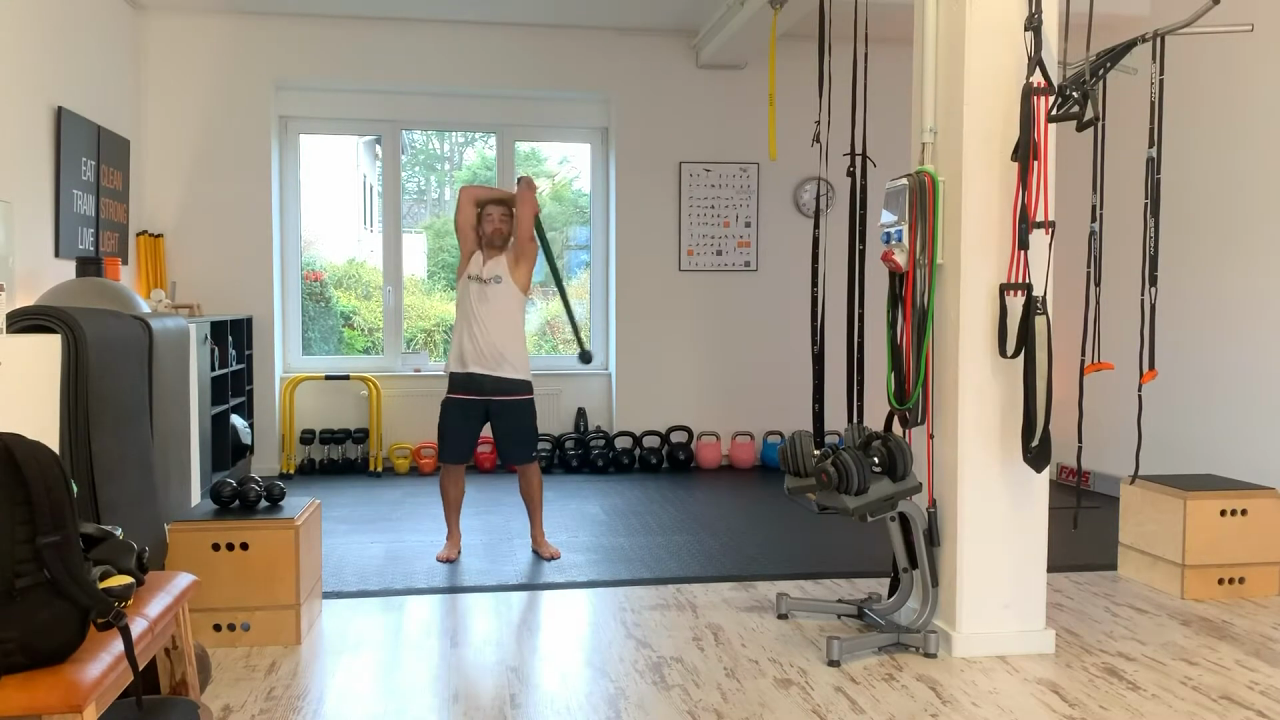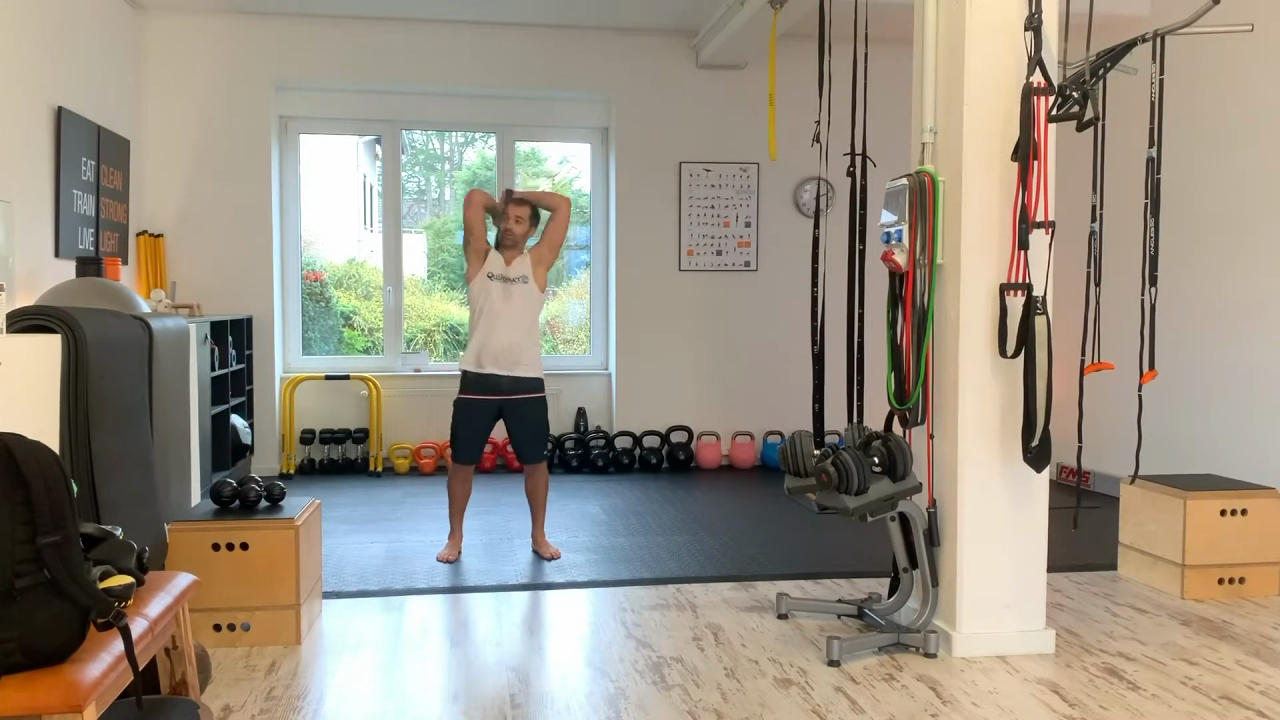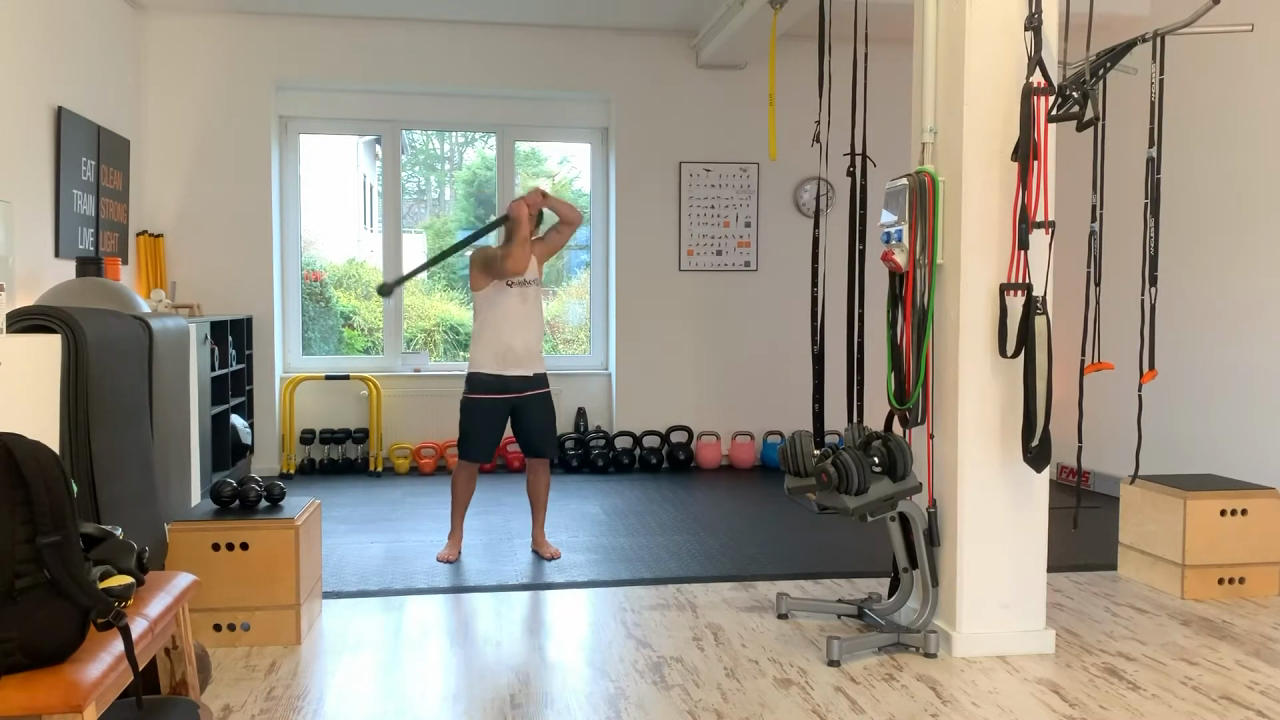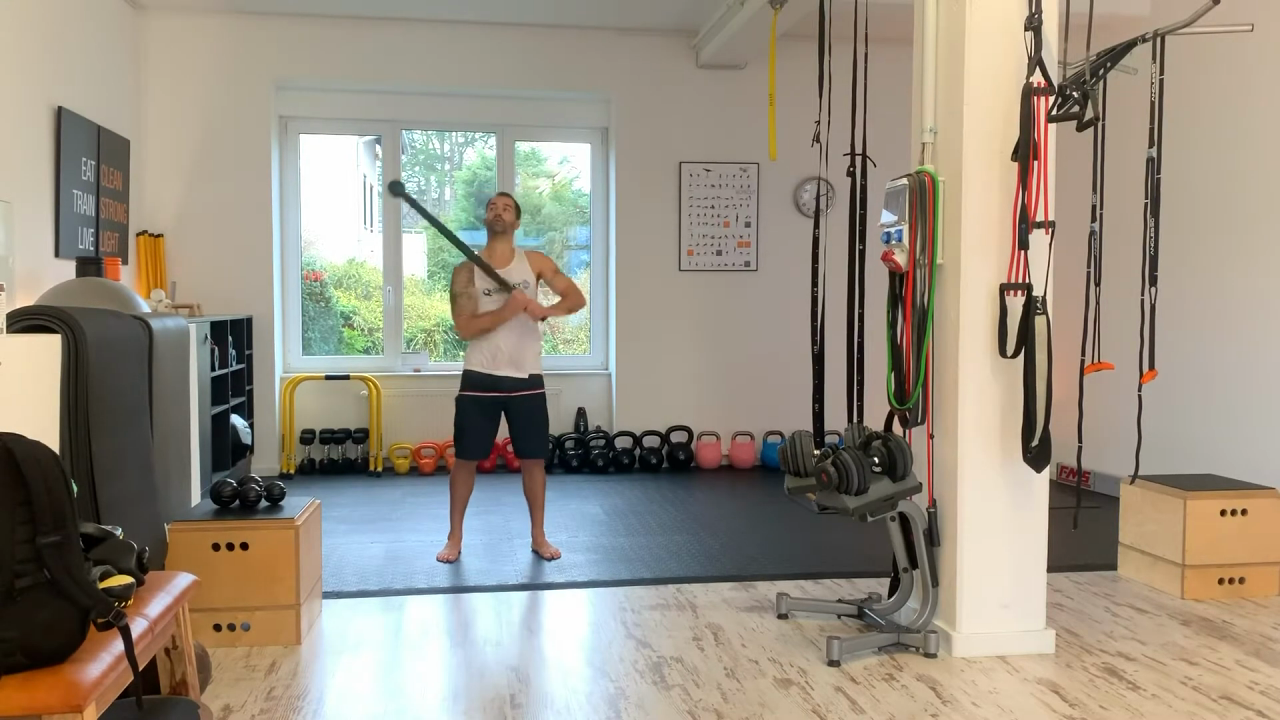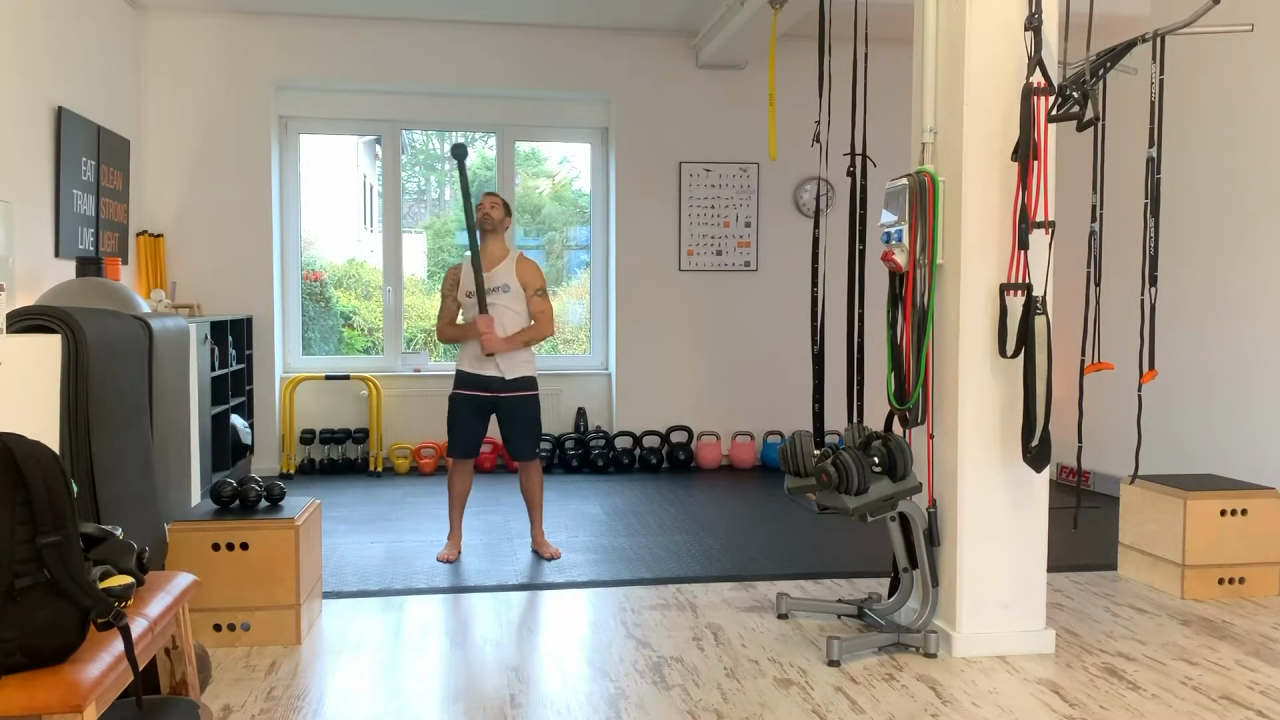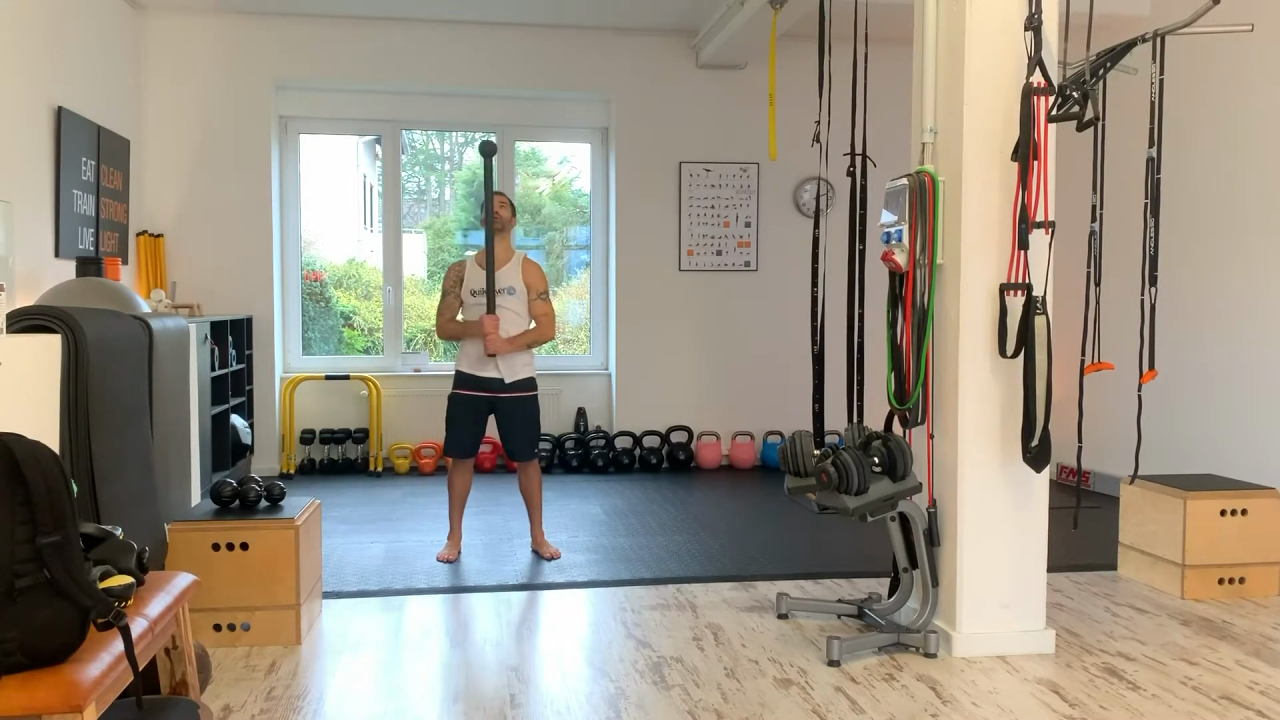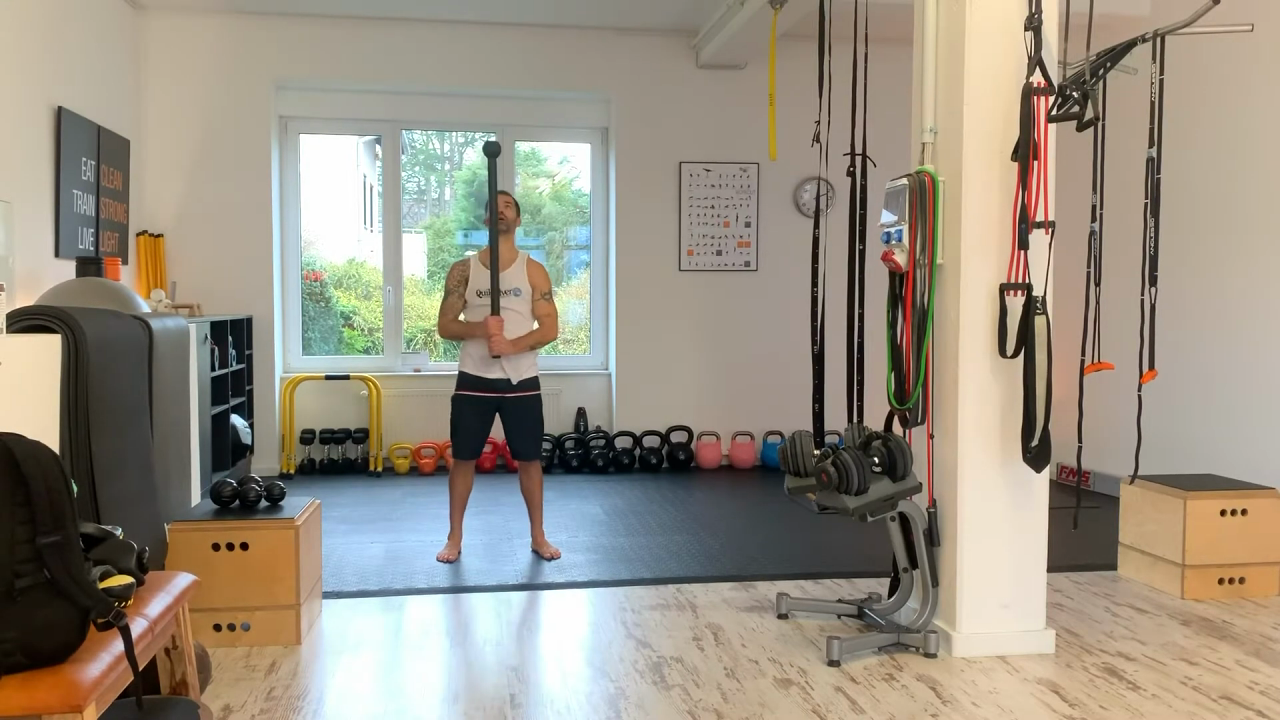
dt=0.2s
person 1, frame 1
left shoulder: (519, 259)
right shoulder: (469, 256)
left elbow: (528, 201)
right elbow: (467, 194)
left wrist: (523, 194)
right wrist: (507, 195)
left hip: (511, 382)
right hip: (465, 380)
left knee: (525, 462)
right knee: (452, 462)
left ankle: (538, 536)
right ankle: (453, 538)
person 1, frame 2
left shoulder: (538, 261)
right shoulder: (480, 256)
left elbow: (564, 206)
right elbow: (472, 198)
left wrist: (522, 195)
right wrist: (499, 204)
left hip: (526, 382)
right hip: (479, 379)
left knee: (535, 461)
right knee: (462, 462)
left ankle: (538, 536)
right ankle: (455, 537)
person 1, frame 3
left shoulder: (536, 255)
right shoulder: (485, 257)
left elbow: (574, 219)
right elbow: (515, 266)
left wrist: (548, 200)
right wrist: (520, 221)
left hip: (532, 380)
right hip: (487, 380)
left knee: (539, 457)
right knee: (469, 460)
left ankle: (538, 535)
right ankle: (455, 536)
person 1, frame 4
left shoulder: (533, 261)
right shoulder: (466, 271)
left elbow: (577, 297)
right elbow: (464, 328)
left wrist: (546, 309)
right wrist: (510, 308)
left hip: (525, 379)
right hip: (480, 379)
left knee: (533, 458)
right knee: (466, 458)
left ankle: (538, 536)
right ankle: (455, 537)
person 1, frame 5
left shoulder: (524, 267)
right shoulder: (457, 273)
left elbow: (545, 326)
right elbow: (443, 330)
left wrist: (504, 343)
right wrist: (471, 330)
left hip: (517, 380)
right hip: (471, 380)
left knee: (528, 458)
right knee: (461, 458)
left ankle: (538, 536)
right ankle: (454, 537)
person 1, frame 6
left shoulder: (529, 270)
right shoulder: (460, 271)
left elbow: (547, 328)
right elbow: (443, 326)
left wrist: (507, 344)
right wrist: (475, 328)
left hip: (517, 381)
right hip: (471, 380)
left knee: (527, 459)
right knee: (460, 458)
left ankle: (537, 536)
right ankle: (454, 537)
person 1, frame 7
left shoulder: (533, 270)
right shoulder: (463, 270)
left elbow: (550, 328)
right elbow: (445, 325)
left wrist: (512, 345)
right wrist: (479, 329)
left hip: (522, 381)
right hip: (474, 381)
left knee: (529, 459)
right knee: (463, 459)
left ankle: (538, 536)
right ankle: (455, 537)
